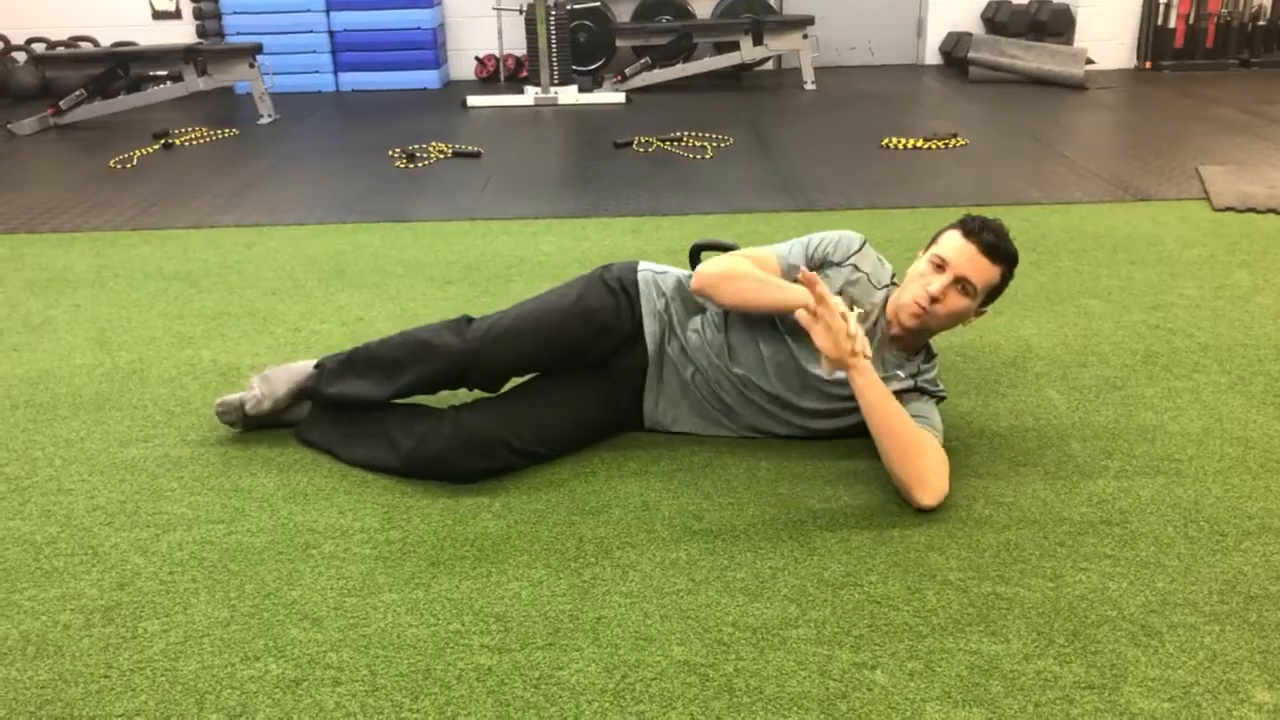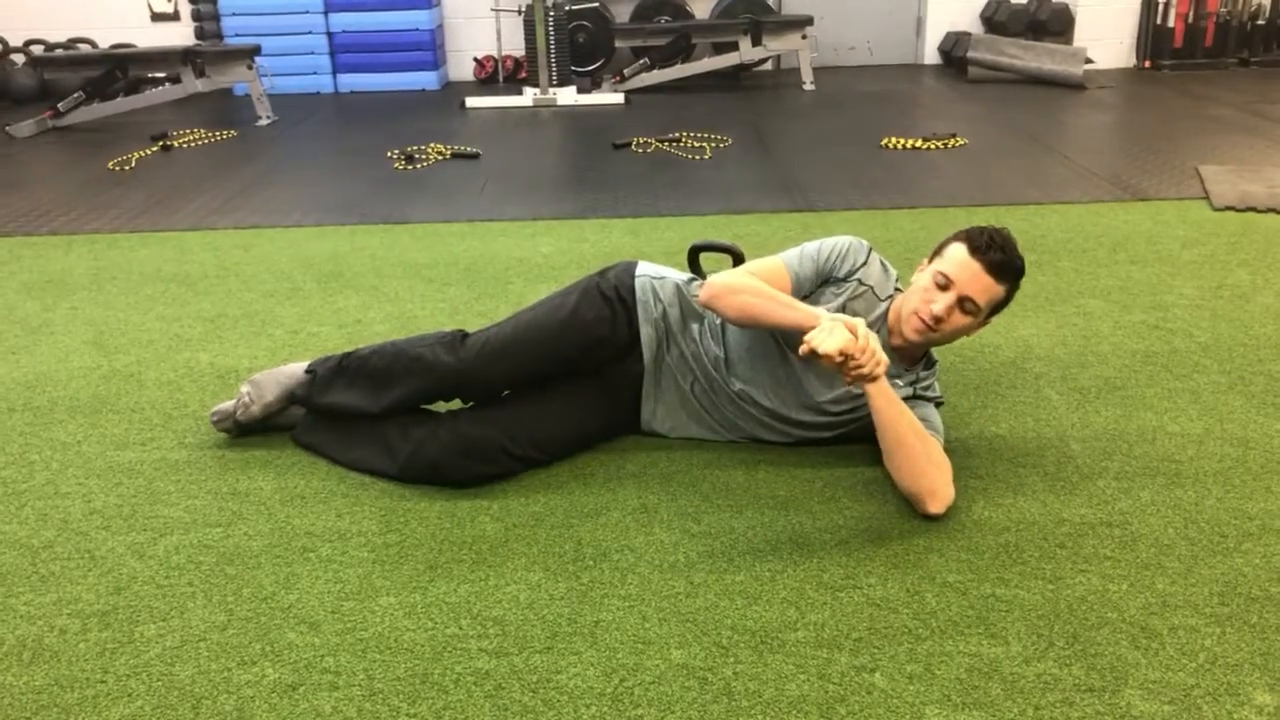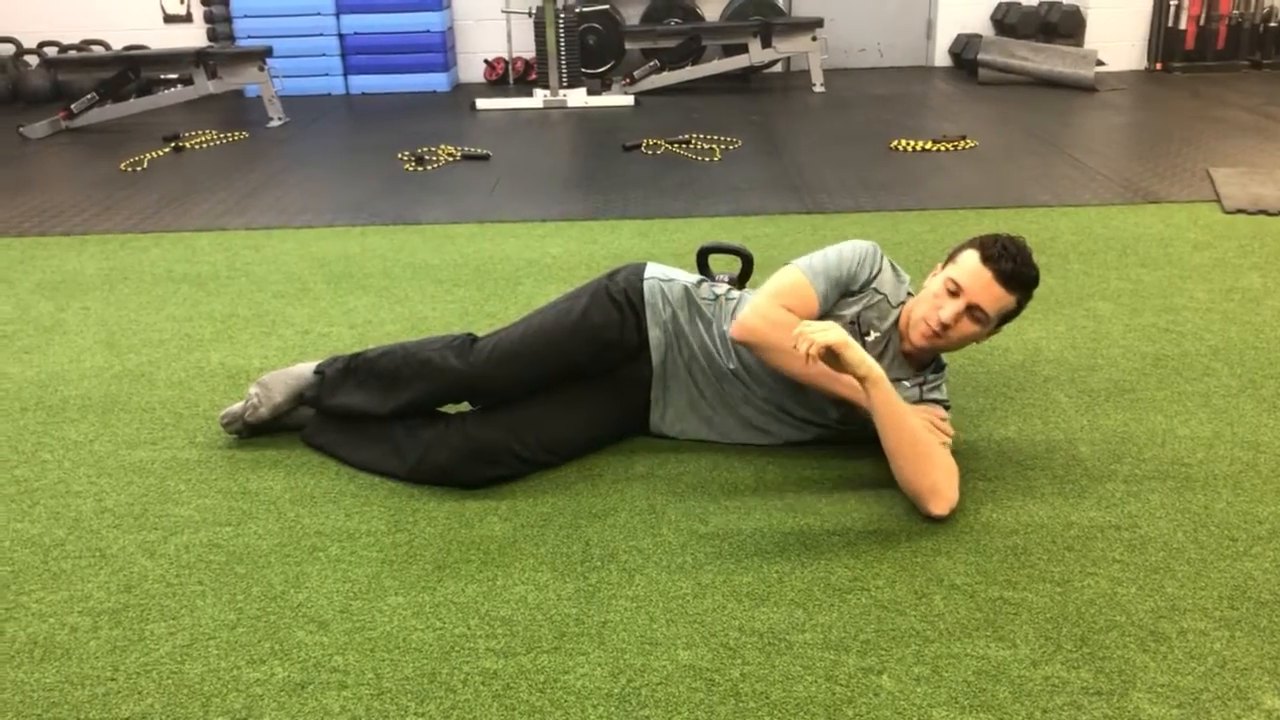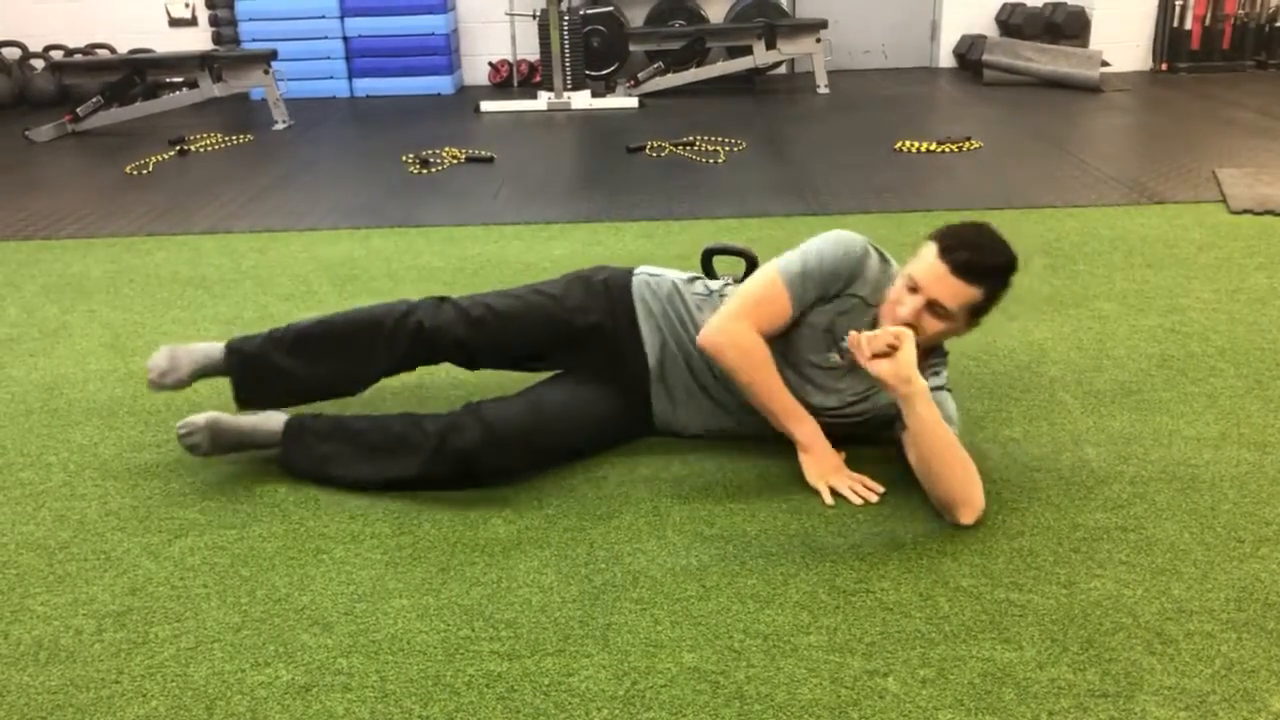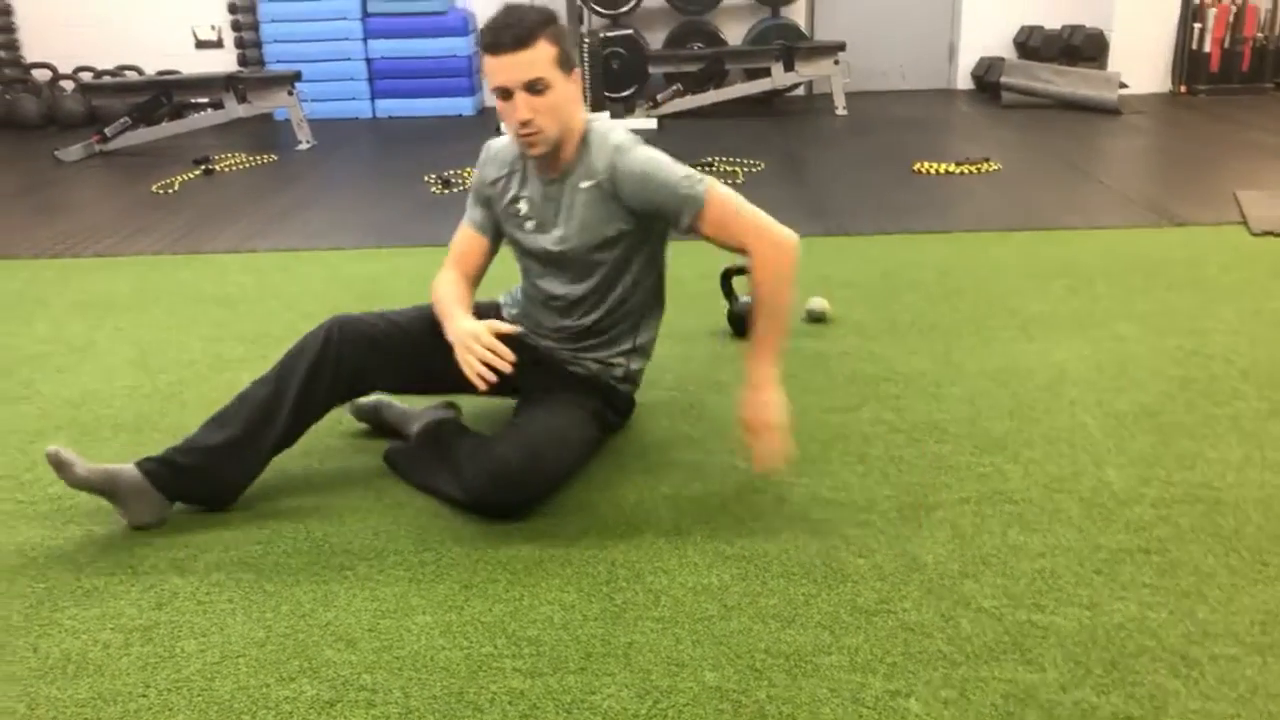
dt=1s
person 1, frame 1
left shoulder: (912, 388)
right shoulder: (852, 254)
left elbow: (926, 488)
right elbow: (709, 274)
left wrist: (854, 361)
right wrist: (802, 296)
left hip: (643, 401)
right hip: (645, 310)
left knee: (463, 448)
right knee: (476, 351)
left ankle: (306, 419)
right ankle: (318, 380)
person 1, frame 2
left shoulder: (913, 395)
right shoulder: (856, 261)
left elbow: (933, 495)
right elbow: (720, 289)
left wrist: (872, 380)
right wrist: (819, 320)
left hip: (638, 403)
right hip: (644, 311)
left knee: (461, 453)
right knee: (469, 364)
left ankle: (300, 421)
right ankle: (308, 381)
person 1, frame 3
left shoulder: (923, 396)
right shoulder: (869, 267)
left elbow: (936, 498)
right elbow: (752, 321)
left wrist: (866, 370)
right wrist: (861, 393)
left hip: (648, 407)
right hip: (651, 315)
left knee: (468, 456)
right knee: (478, 367)
left ankle: (308, 422)
right ankle: (317, 383)
person 1, frame 4
left shoulder: (924, 384)
right shoulder: (852, 256)
left elbow: (964, 505)
right elbow: (728, 337)
left wrist: (910, 393)
right wrist: (810, 441)
left hip: (646, 402)
right hip: (638, 313)
left knee: (482, 439)
right knee: (443, 327)
left ankle: (286, 436)
right ankle: (235, 359)
person 1, frame 5
left shoulder: (626, 168)
right shoulder: (498, 161)
left elbow: (777, 243)
right elbow: (453, 276)
left wrist: (763, 380)
right wrist: (458, 325)
left hip: (591, 378)
right hip: (519, 333)
left knee: (508, 483)
right knee: (344, 340)
left ankle: (425, 430)
right ankle: (166, 480)
